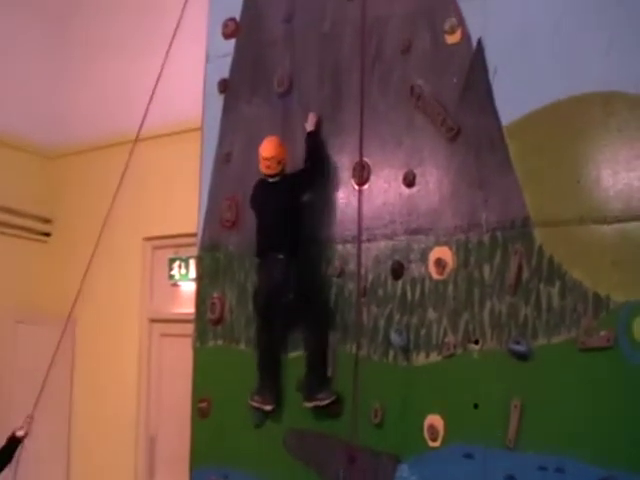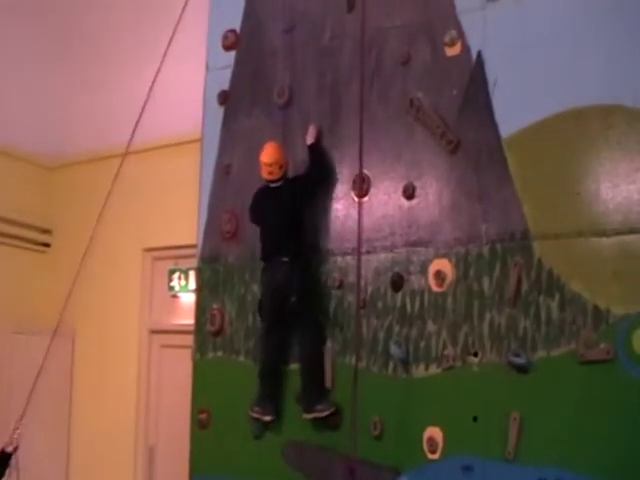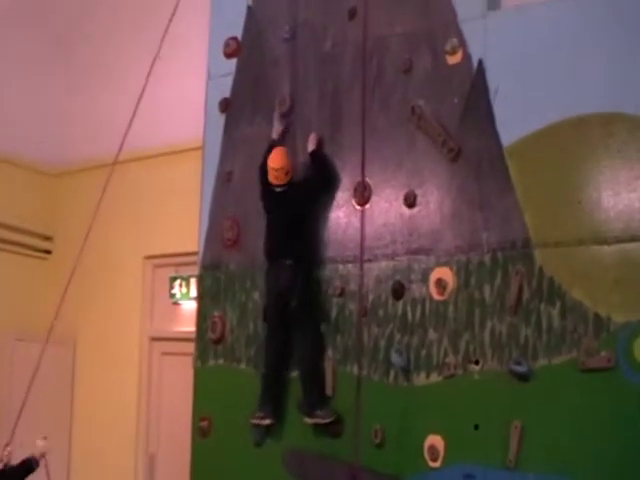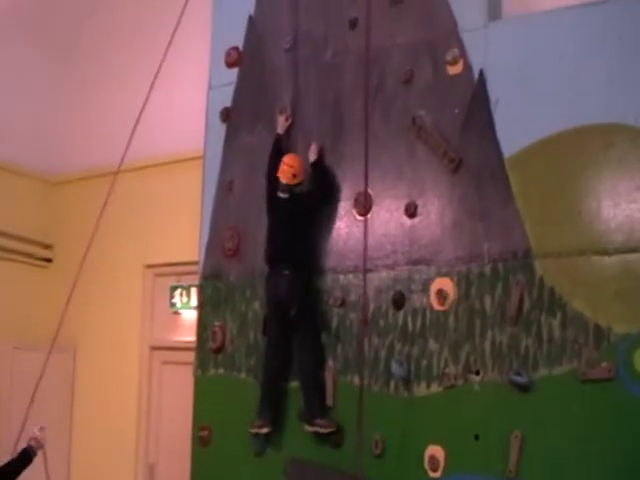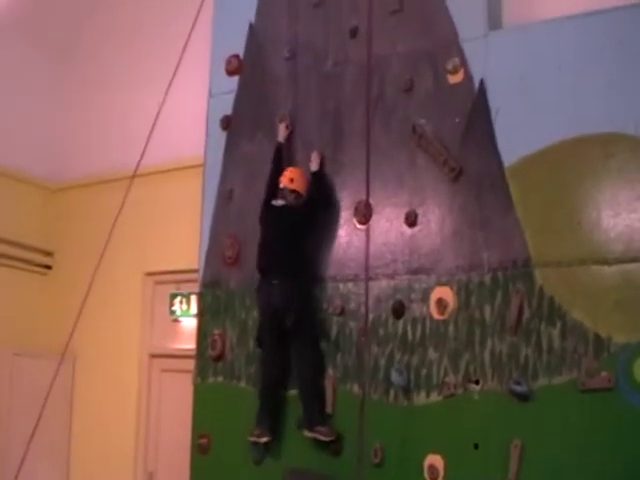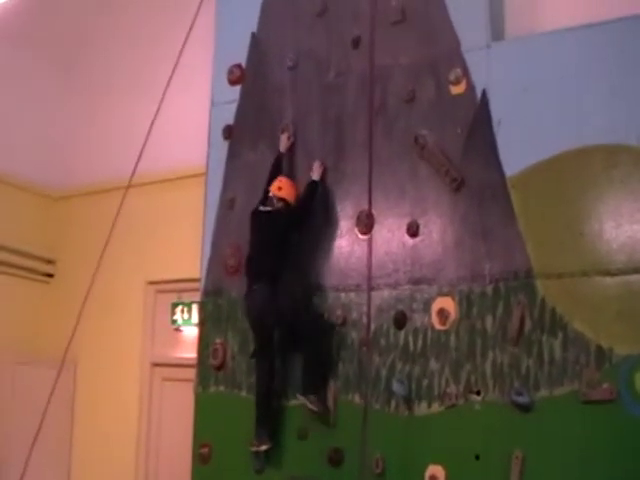
dt=0.3s
person 1, frame 1
left shoulder: (258, 190)
right shoulder: (291, 186)
right elbow: (315, 165)
right wrist: (311, 131)
left hip: (266, 267)
right hip: (288, 266)
left knee: (267, 330)
right knee: (314, 327)
left ankle: (267, 391)
right ankle: (314, 389)
person 1, frame 2
left shoulder: (259, 197)
right shoulder: (296, 189)
right elbow: (322, 173)
right wrist: (312, 143)
left hip: (270, 271)
right hip: (294, 269)
left knee: (272, 337)
right knee: (309, 334)
left ankle: (266, 402)
right ankle: (313, 400)
person 1, frame 3
left shoulder: (268, 196)
right shoulder: (301, 193)
left elbow: (264, 167)
right elbow: (327, 179)
left wrist: (275, 137)
right wrist: (314, 150)
left hip: (275, 272)
right hip: (298, 272)
left knee: (275, 340)
right knee: (307, 338)
left ankle: (266, 407)
right ankle: (313, 406)
person 1, frame 4
left shoulder: (273, 201)
right shoulder: (305, 204)
left elbow: (270, 168)
right elbow: (326, 189)
left wrist: (279, 133)
right wrist: (315, 160)
left hip: (275, 280)
right hip: (298, 281)
left knee: (275, 349)
right knee: (307, 348)
left ankle: (265, 416)
right ankle: (314, 414)
person 1, frame 5
left shoulder: (267, 210)
right shoulder: (297, 215)
left elbow: (274, 176)
right elbow: (317, 200)
left wrist: (280, 143)
right wrist: (316, 170)
left hip: (267, 290)
right hip: (292, 290)
left knee: (272, 358)
right knee: (306, 354)
left ankle: (264, 425)
right ankle: (314, 421)
person 1, frame 6
left shoulder: (257, 215)
right shoulder: (281, 219)
left elbow: (271, 183)
right elbow: (304, 207)
left wrist: (281, 153)
right wrist: (315, 179)
left hip: (253, 296)
right hip: (272, 294)
left knee: (265, 364)
left ankle: (262, 433)
